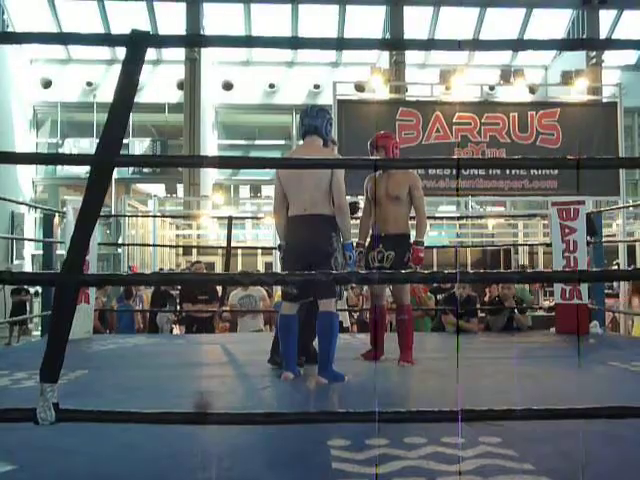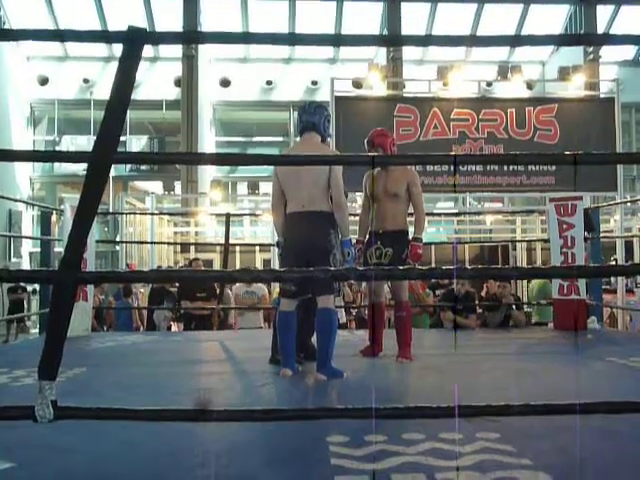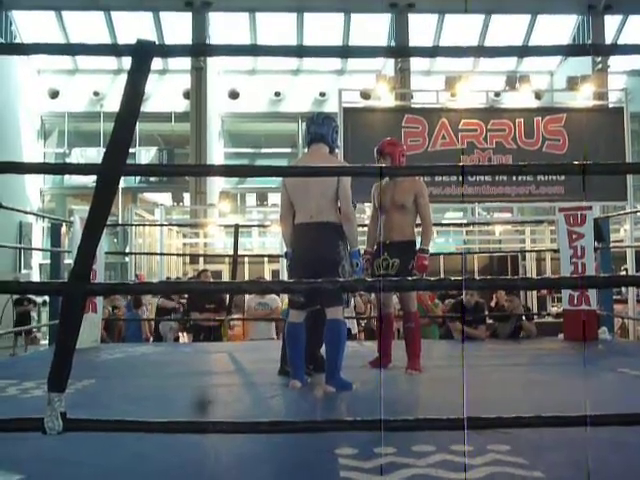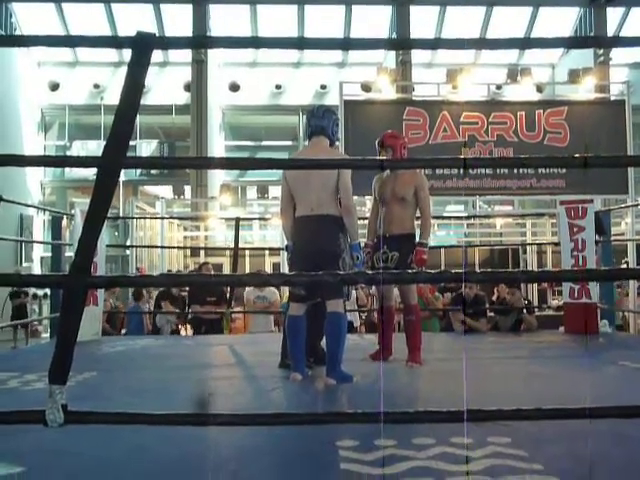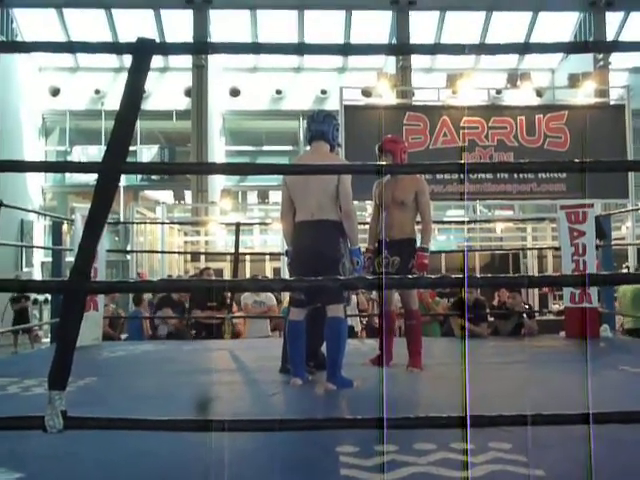
dt=0.4s
person 1, frame 1
right shoulder: (331, 157)
left elbow: (278, 210)
right elbow: (340, 205)
left wrist: (284, 241)
right wrist: (347, 241)
left hip: (294, 232)
right hip: (323, 230)
left knee: (289, 301)
right knee: (327, 301)
left ankle: (288, 366)
right ankle: (325, 369)
person 1, frame 2
right shoulder: (329, 155)
left elbow: (276, 207)
right elbow: (338, 202)
left wrist: (282, 239)
right wrist: (346, 238)
left hip: (292, 229)
right hip: (321, 227)
left knee: (288, 299)
right knee: (325, 298)
left ankle: (287, 363)
right ankle: (324, 366)
person 1, frame 3
right shoulder: (338, 165)
left elbow: (285, 217)
right elbow: (347, 213)
left wrist: (290, 249)
right wrist: (354, 249)
left hip: (301, 240)
right hip: (329, 238)
left knee: (297, 310)
right knee: (335, 309)
left ankle: (296, 374)
right ankle: (333, 378)
person 1, frame 4
left shoulder: (292, 162)
right shoulder: (338, 158)
left elbow: (285, 211)
right elbow: (347, 206)
left wrist: (291, 242)
right wrist: (355, 242)
left hip: (302, 233)
right hip: (329, 231)
left knee: (297, 303)
right knee: (335, 302)
left ankle: (297, 367)
right ankle: (334, 370)
person 1, frame 5
right shoulder: (338, 164)
left elbow: (286, 215)
right elbow: (347, 211)
left wrist: (291, 247)
right wrist: (355, 247)
left hip: (301, 238)
right hip: (329, 236)
left knee: (297, 307)
right knee: (336, 306)
left ankle: (297, 372)
right ankle: (334, 375)
person 2, frame 1
left shoulder: (410, 178)
right shoulder: (370, 181)
left elbow: (421, 214)
left wrist: (418, 245)
right wrist: (360, 244)
left hip: (400, 240)
right hip: (376, 241)
left knee: (401, 296)
right knee: (376, 296)
left ankle: (406, 351)
right ankle: (376, 347)
person 2, frame 2
left shoulder: (408, 174)
right shoulder: (369, 178)
left elbow: (419, 210)
left wrist: (417, 241)
right wrist: (360, 241)
left hip: (398, 237)
right hip: (374, 237)
left knee: (400, 292)
right knee: (374, 292)
left ankle: (404, 348)
right ankle: (374, 343)
person 2, frame 3
left shoulder: (416, 185)
right shoulder: (377, 188)
left elbow: (426, 222)
left wrist: (423, 253)
right wrist: (368, 252)
left hip: (405, 248)
right hip: (382, 248)
left knee: (408, 303)
right knee: (383, 304)
left ankle: (414, 359)
right ankle: (383, 355)
person 2, frame 4
left shoulder: (416, 178)
right shoulder: (378, 181)
left elbow: (426, 215)
left wrist: (422, 246)
right wrist: (368, 245)
left hip: (405, 241)
right hip: (382, 241)
left knee: (408, 296)
right knee: (384, 297)
left ankle: (415, 352)
right ankle: (384, 347)
person 2, frame 5
left shoulder: (417, 182)
right shoulder: (379, 186)
left elbow: (426, 220)
left wrist: (423, 251)
right wrist: (369, 250)
left hip: (405, 245)
right hip: (382, 246)
left knee: (409, 301)
right knee: (384, 301)
left ankle: (415, 357)
right ankle: (384, 352)
